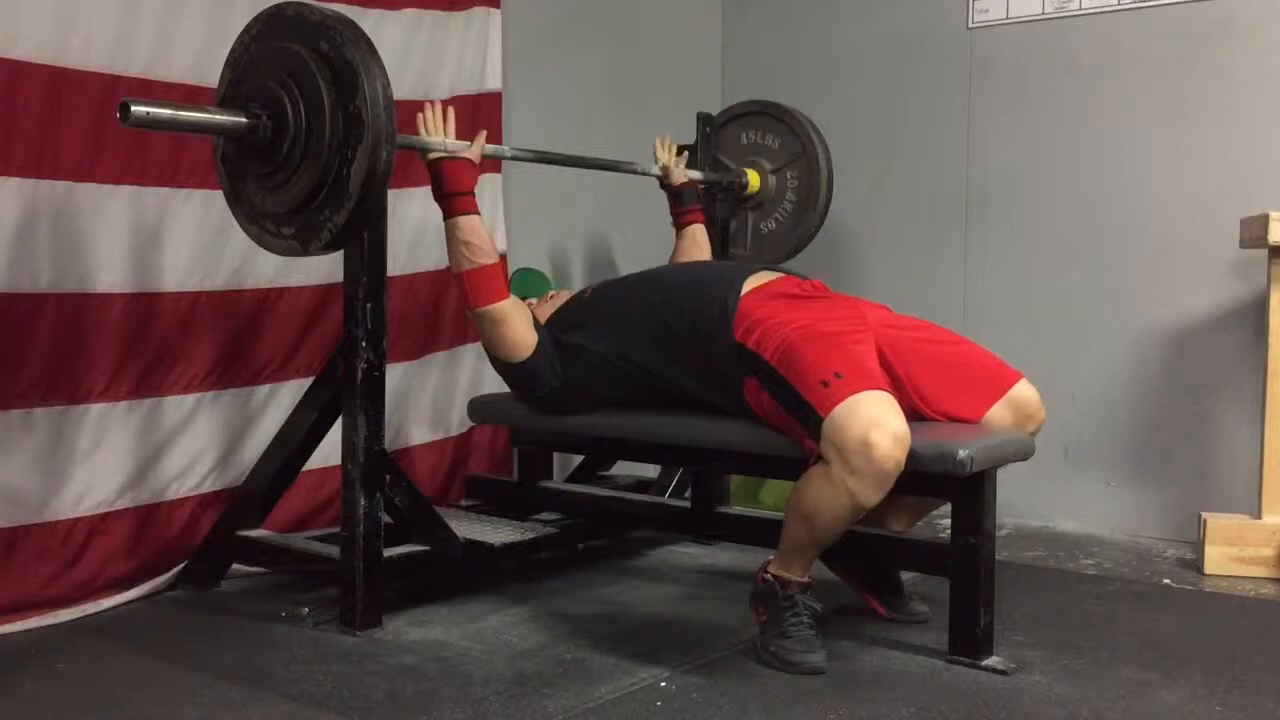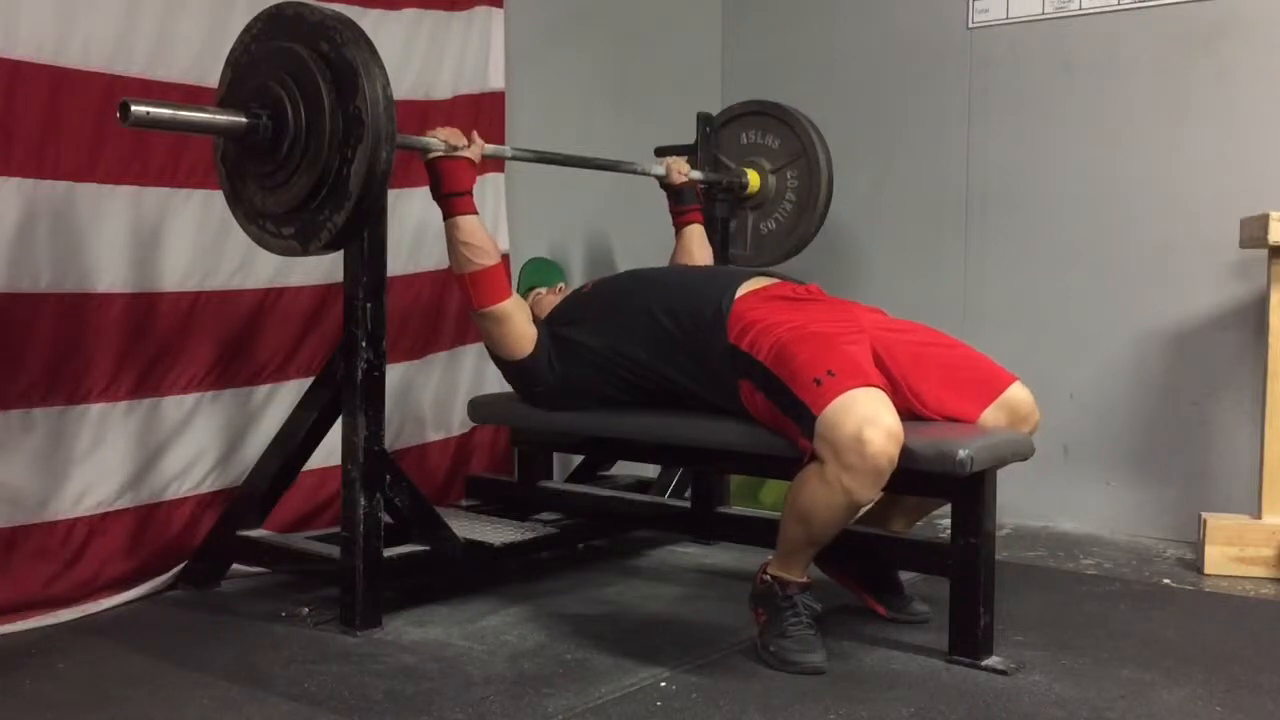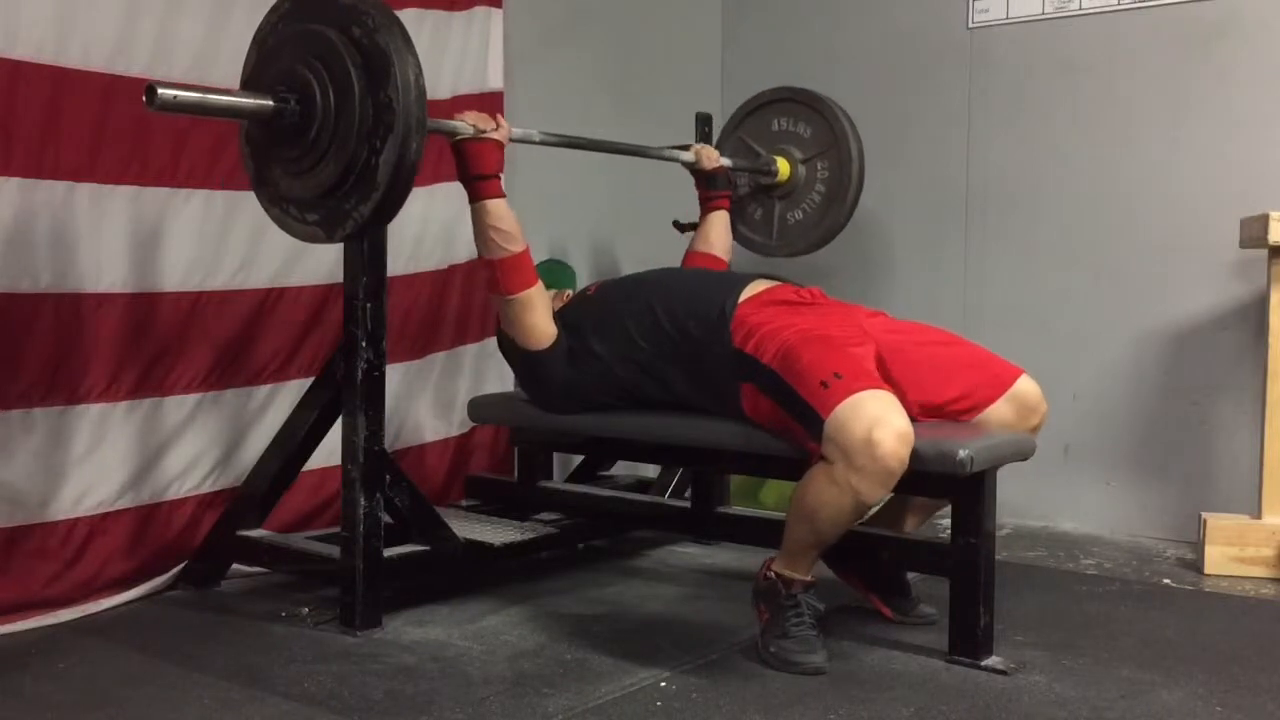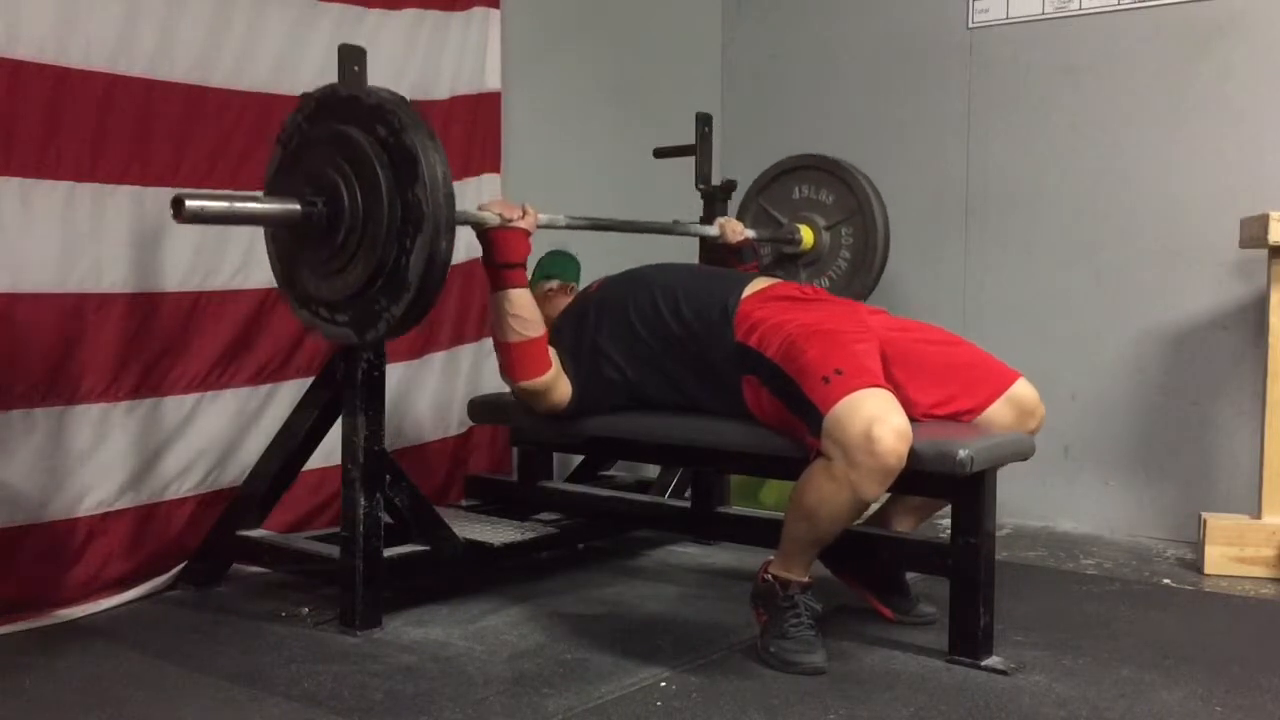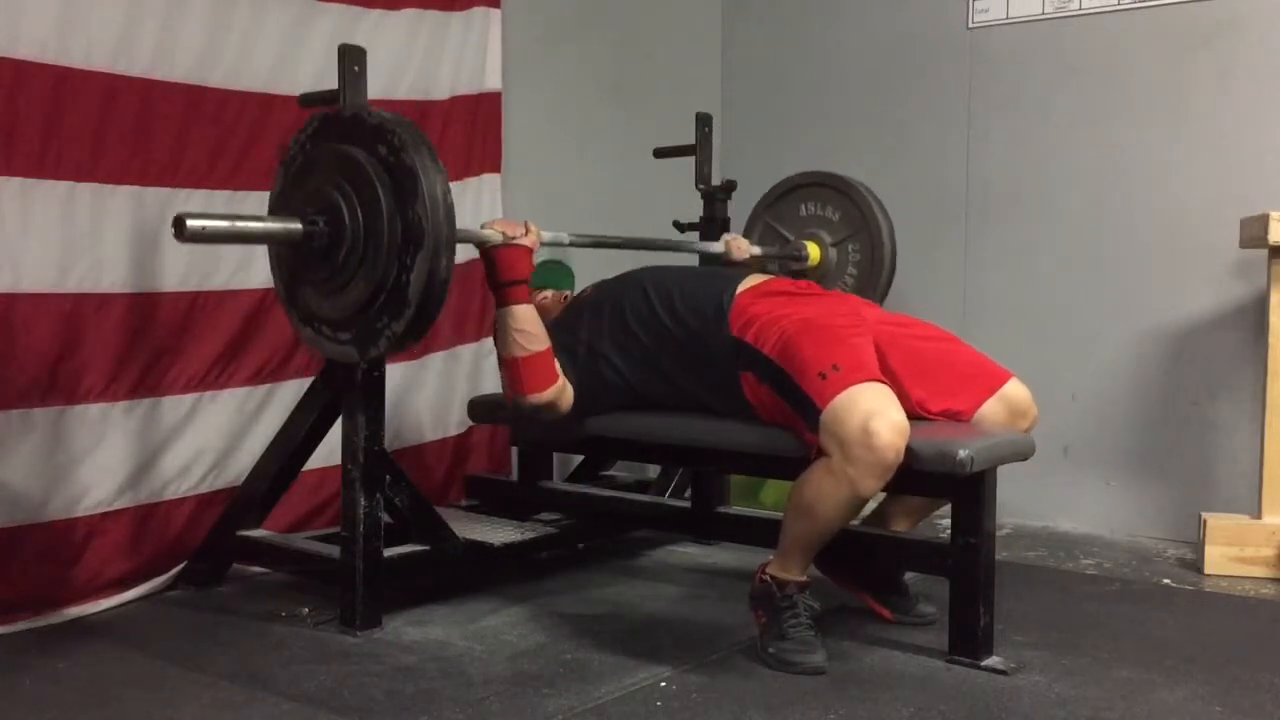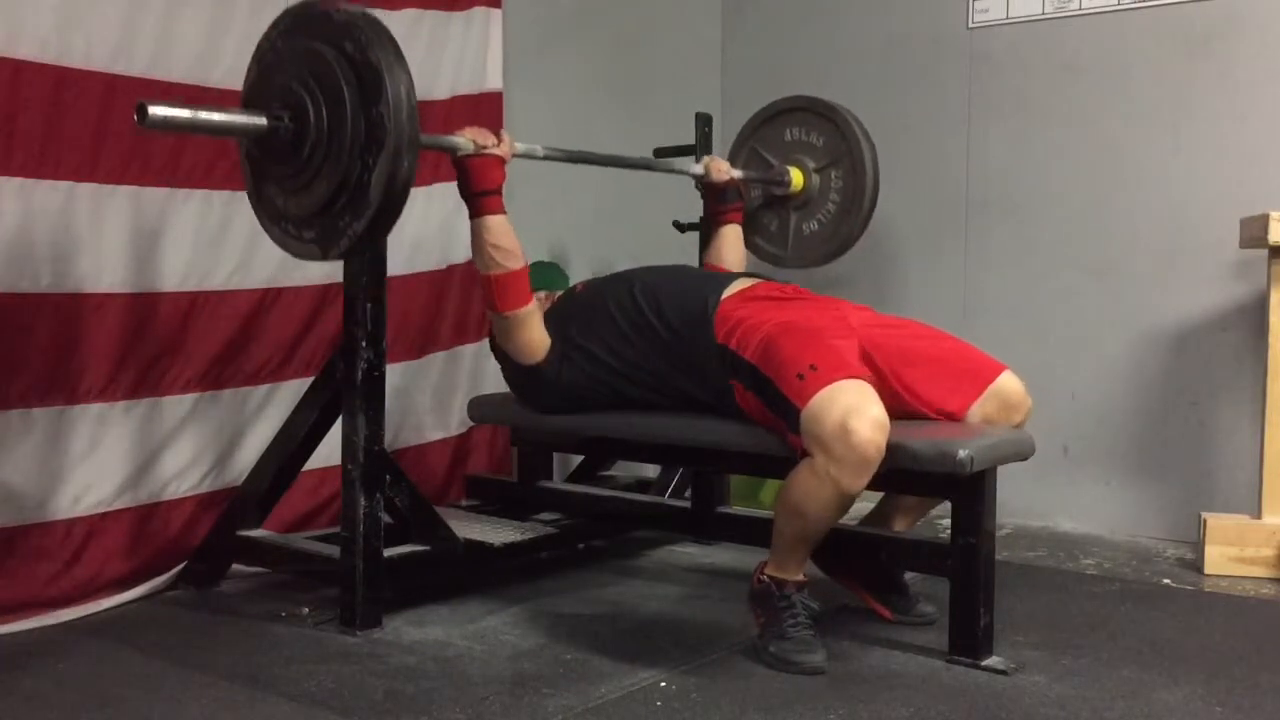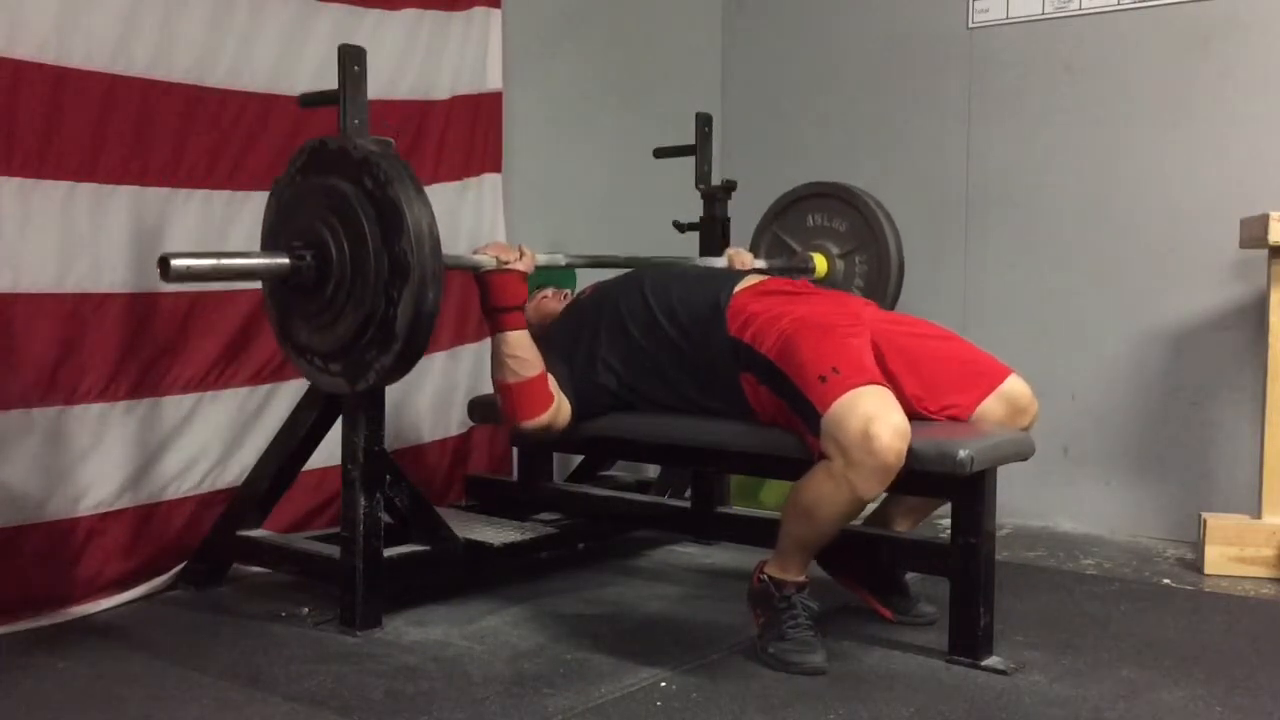
dt=0.7s
person 1, frame 1
left shoulder: (608, 322)
right shoulder: (553, 369)
left elbow: (692, 288)
right elbow: (484, 289)
left wrist: (682, 194)
right wrist: (454, 182)
left knee: (1017, 412)
right knee: (874, 446)
right ankle: (784, 585)
person 1, frame 2
left shoulder: (609, 318)
right shoulder: (554, 365)
left elbow: (694, 283)
right elbow: (488, 292)
left wrist: (685, 199)
right wrist: (454, 186)
left knee: (1012, 416)
right knee: (868, 443)
right ankle: (782, 586)
person 1, frame 3
left shoulder: (617, 321)
right shoulder: (561, 369)
left elbow: (708, 271)
right elbow: (511, 278)
left wrist: (714, 187)
right wrist: (481, 173)
left knee: (1020, 408)
right knee: (880, 442)
left ankle: (872, 552)
right ankle: (786, 584)
person 1, frame 4
left shoulder: (616, 313)
right shoulder: (564, 350)
right elbow: (530, 378)
left wrist: (740, 254)
right wrist: (506, 257)
left knee: (1018, 411)
right knee: (877, 441)
left ankle: (870, 552)
right ankle: (784, 586)
person 1, frame 5
left shoulder: (603, 322)
right shoulder: (559, 348)
right elbow: (537, 391)
left wrist: (744, 266)
right wrist: (510, 274)
left knee: (1011, 411)
right knee: (875, 437)
left ankle: (868, 551)
right ankle: (782, 585)
person 1, frame 6
left shoulder: (600, 316)
right shoulder: (547, 363)
left elbow: (721, 278)
right elbow: (505, 304)
left wrist: (725, 200)
right wrist: (484, 190)
left knee: (1004, 405)
right knee: (854, 436)
left ankle: (866, 556)
right ankle: (780, 585)
person 1, frame 7
left shoulder: (604, 315)
right shoulder: (556, 350)
right elbow: (534, 413)
left wrist: (746, 275)
right wrist: (505, 299)
left knee: (1011, 407)
right knee: (876, 441)
left ankle: (870, 550)
right ankle: (781, 587)
